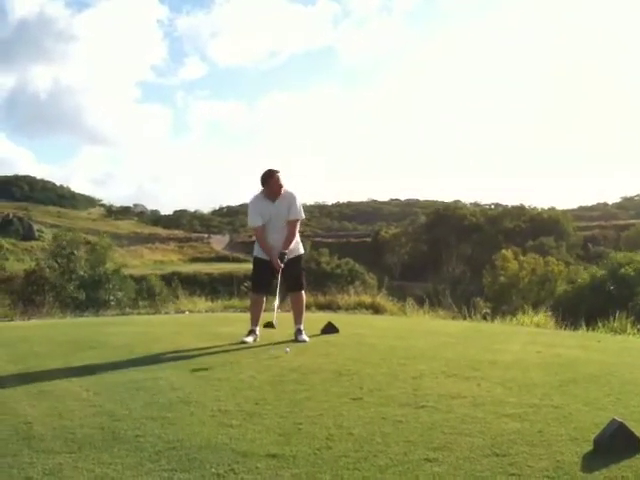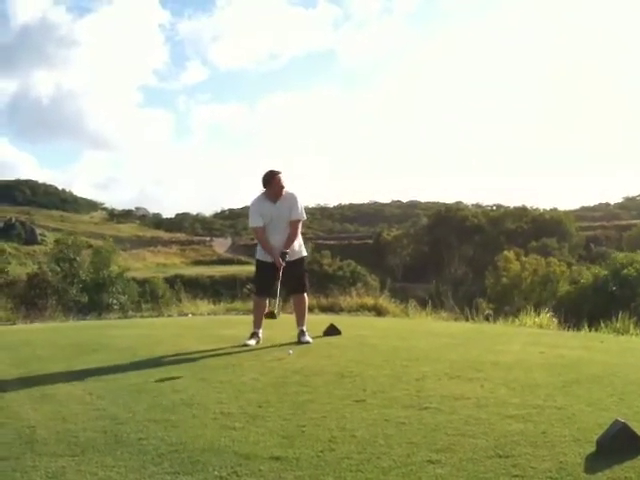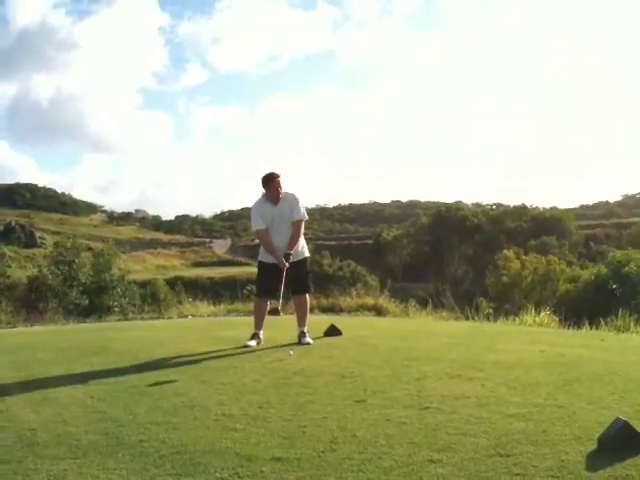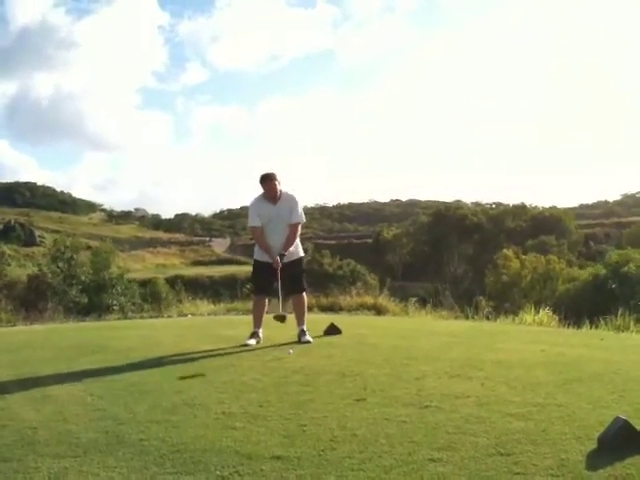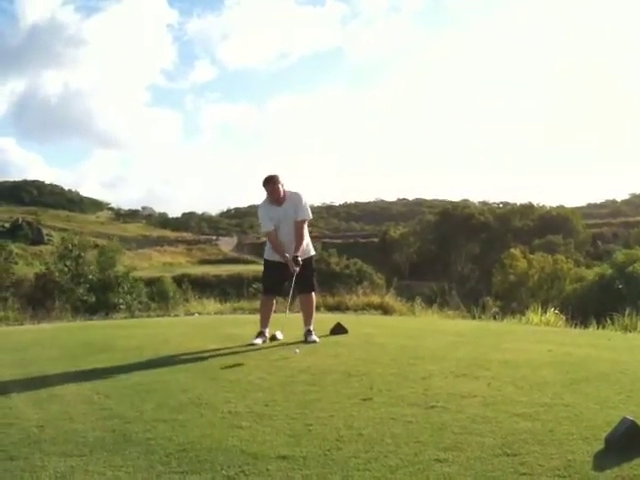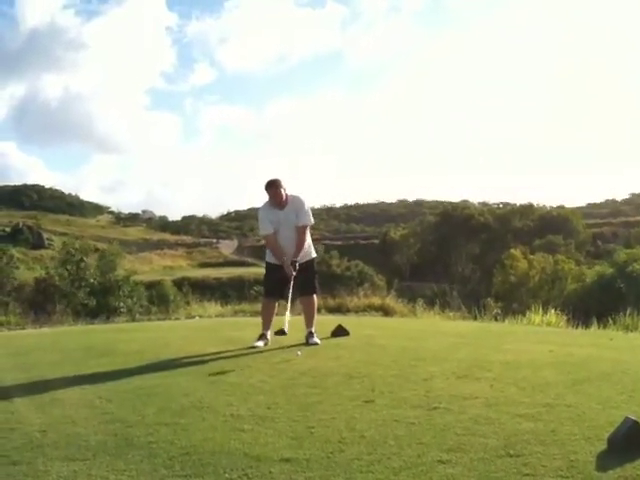
dt=0.3s
person 1, frame 1
left shoulder: (291, 198)
right shoulder: (255, 203)
left elbow: (294, 227)
right elbow: (258, 233)
left wrist: (284, 251)
right wrist: (272, 257)
left hip: (291, 252)
right hip: (264, 254)
left knee: (297, 290)
right knee: (257, 292)
left ankle: (299, 329)
right ankle: (254, 330)
person 1, frame 2
left shoulder: (292, 199)
right shoulder: (256, 205)
left elbow: (295, 227)
right elbow: (259, 234)
left wrist: (285, 251)
right wrist: (274, 255)
left hip: (294, 254)
right hip: (266, 256)
left knee: (299, 292)
right knee: (260, 295)
left ankle: (302, 331)
right ankle: (256, 333)
person 1, frame 3
left shoulder: (293, 200)
right shoulder: (257, 208)
left elbow: (298, 228)
right elbow: (262, 237)
left wrist: (288, 252)
right wrist: (278, 257)
left hip: (296, 256)
right hip: (268, 258)
left knee: (301, 293)
right knee: (262, 296)
left ankle: (303, 332)
right ankle: (257, 333)
person 1, frame 4
left shoulder: (292, 201)
right shoulder: (255, 205)
left elbow: (295, 230)
right elbow: (257, 234)
left wrist: (283, 252)
right wrist: (272, 255)
left hip: (291, 255)
right hip: (264, 257)
left knee: (298, 292)
right knee: (259, 294)
left ankle: (302, 330)
right ankle: (256, 332)
person 1, frame 5
left shoulder: (297, 199)
right shoulder: (264, 209)
left elbow: (301, 228)
right elbow: (272, 238)
left wrist: (296, 254)
right wrist: (287, 259)
left hip: (302, 254)
right hip: (275, 257)
left knee: (307, 291)
right knee: (268, 294)
left ankle: (309, 330)
right ankle: (263, 332)
person 1, frame 6
left shoulder: (299, 203)
right shoulder: (264, 211)
left elbow: (302, 234)
right elbow: (270, 241)
left wrist: (295, 259)
right wrist: (284, 263)
left hip: (303, 257)
right hip: (276, 260)
left knee: (308, 294)
right knee: (269, 297)
left ankle: (311, 332)
right ankle: (265, 334)
